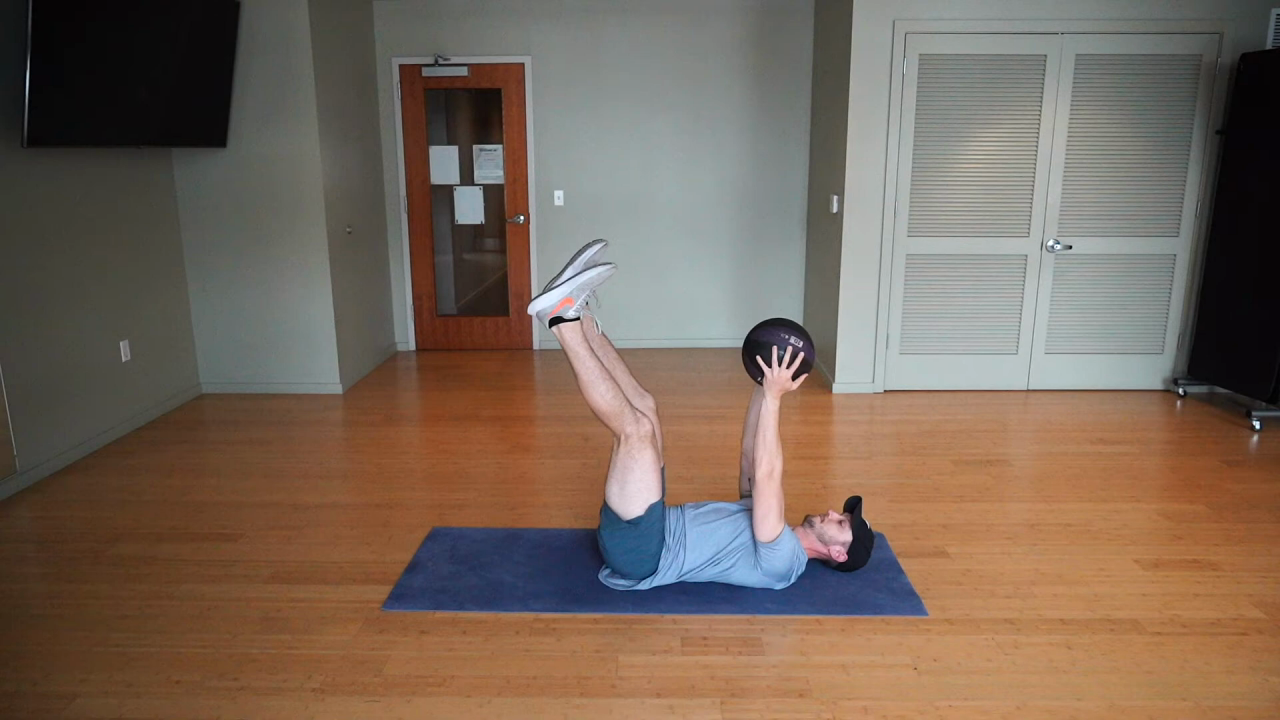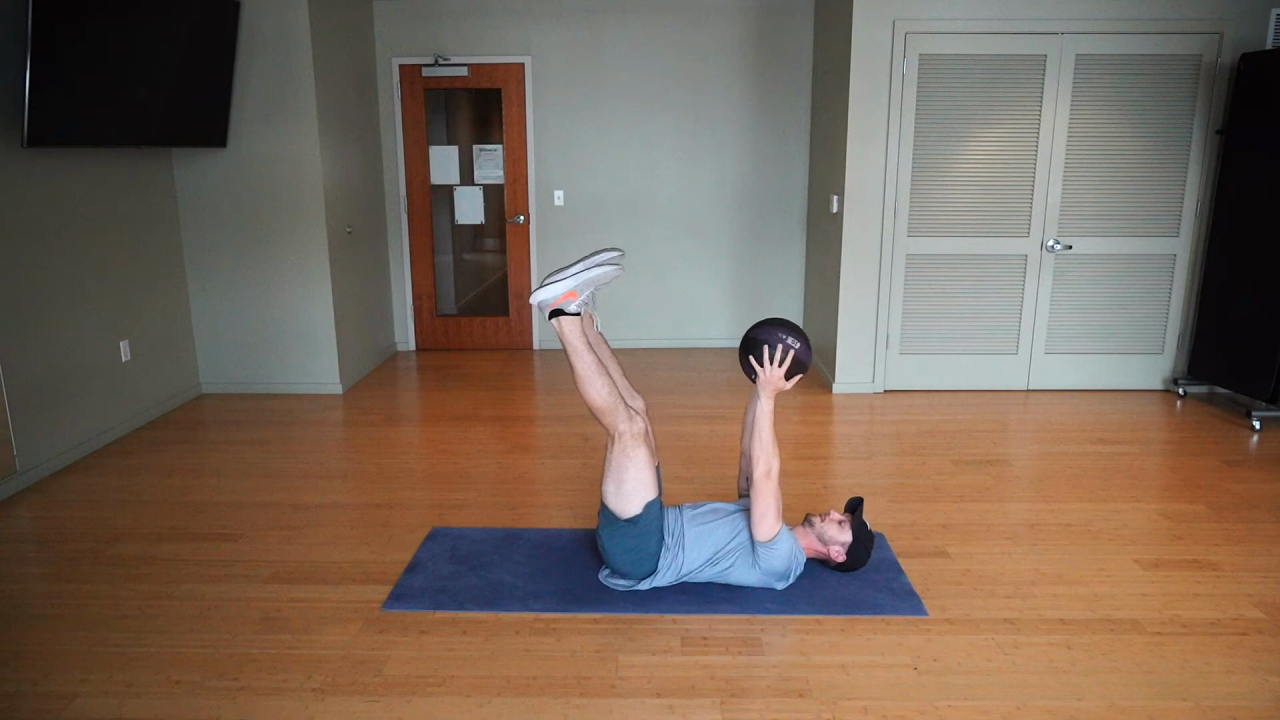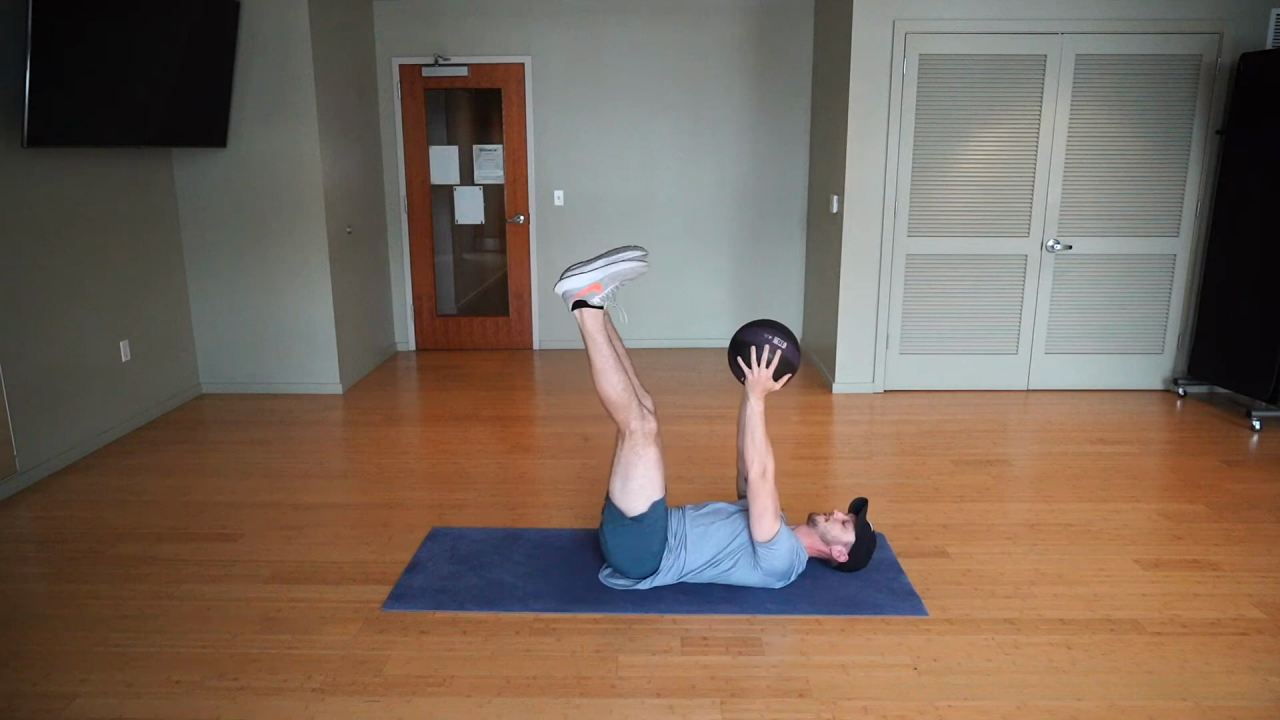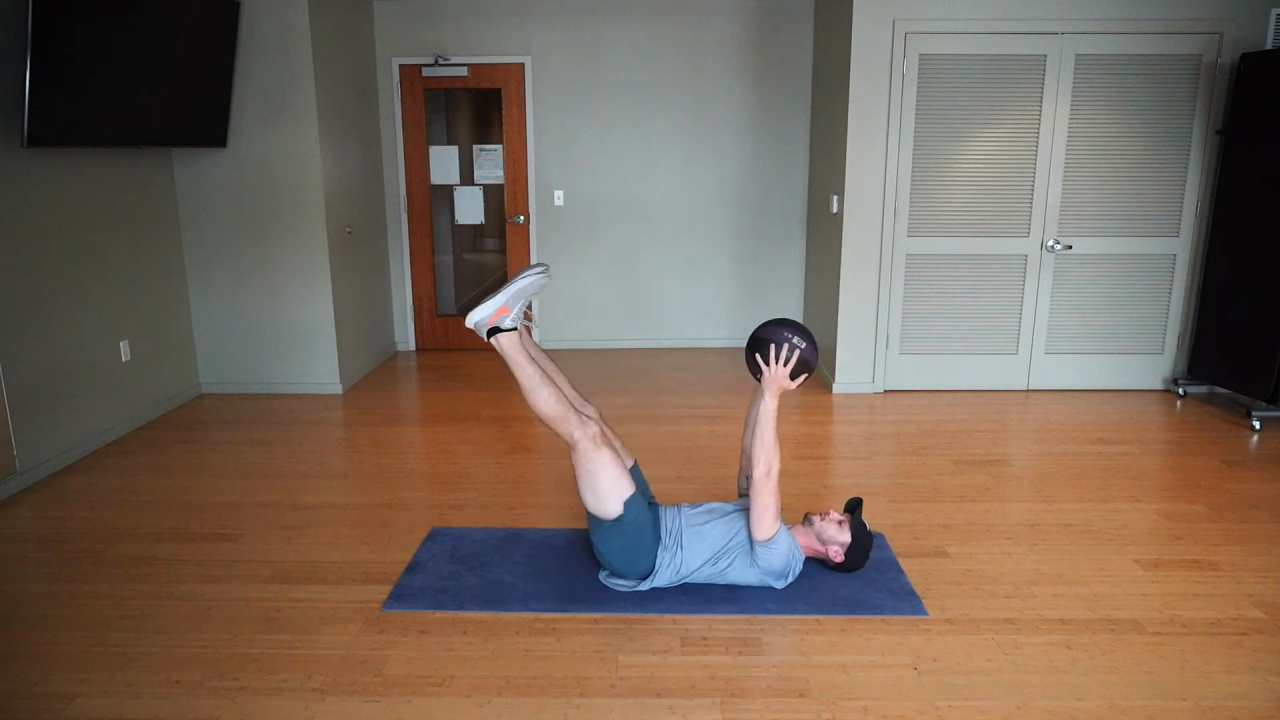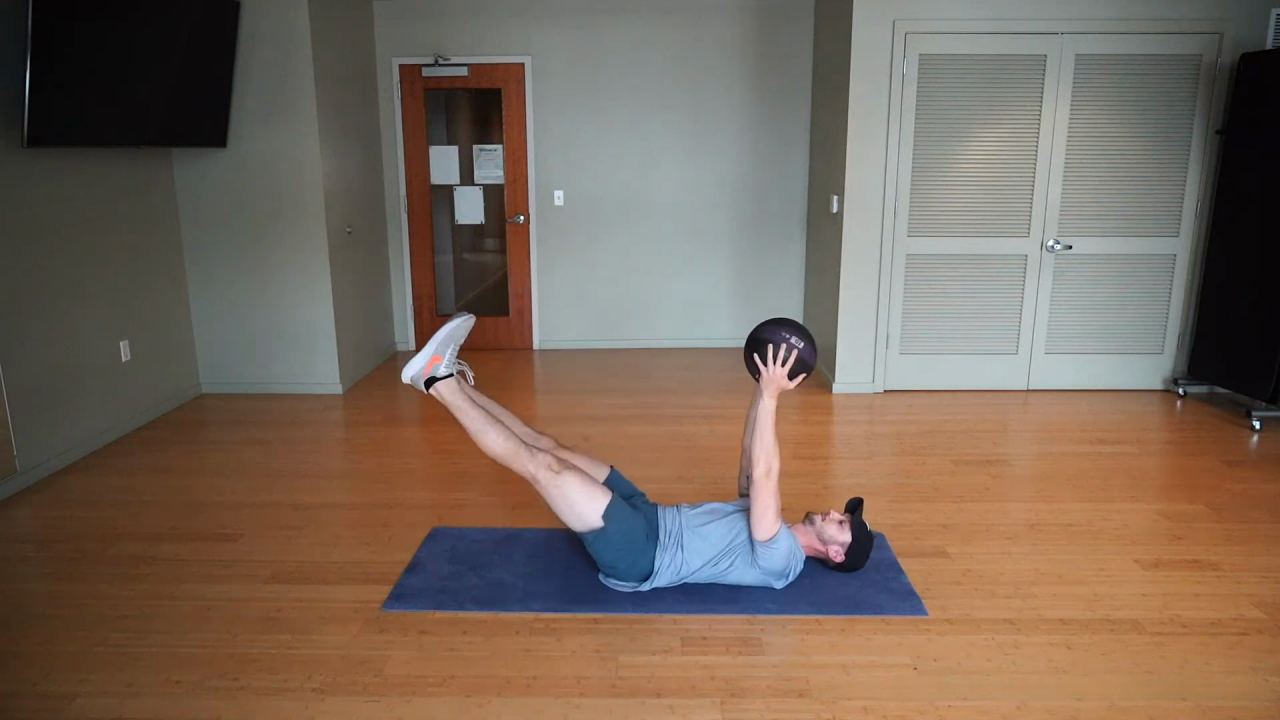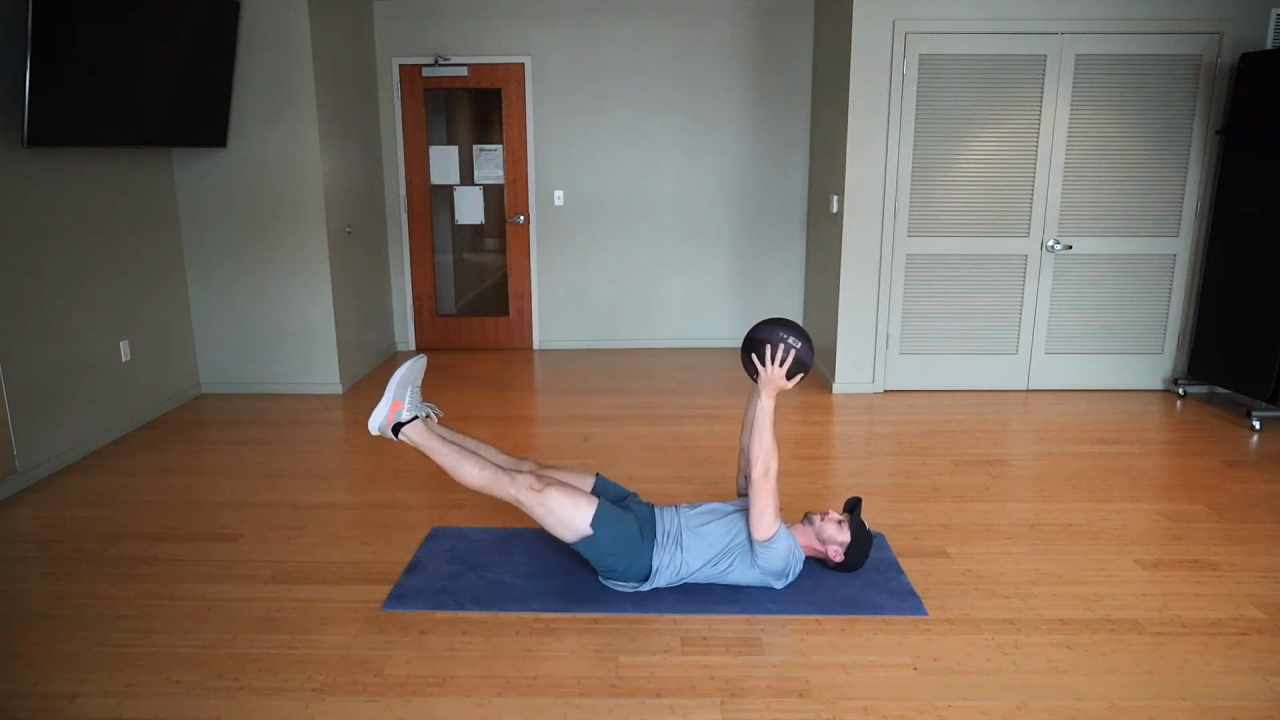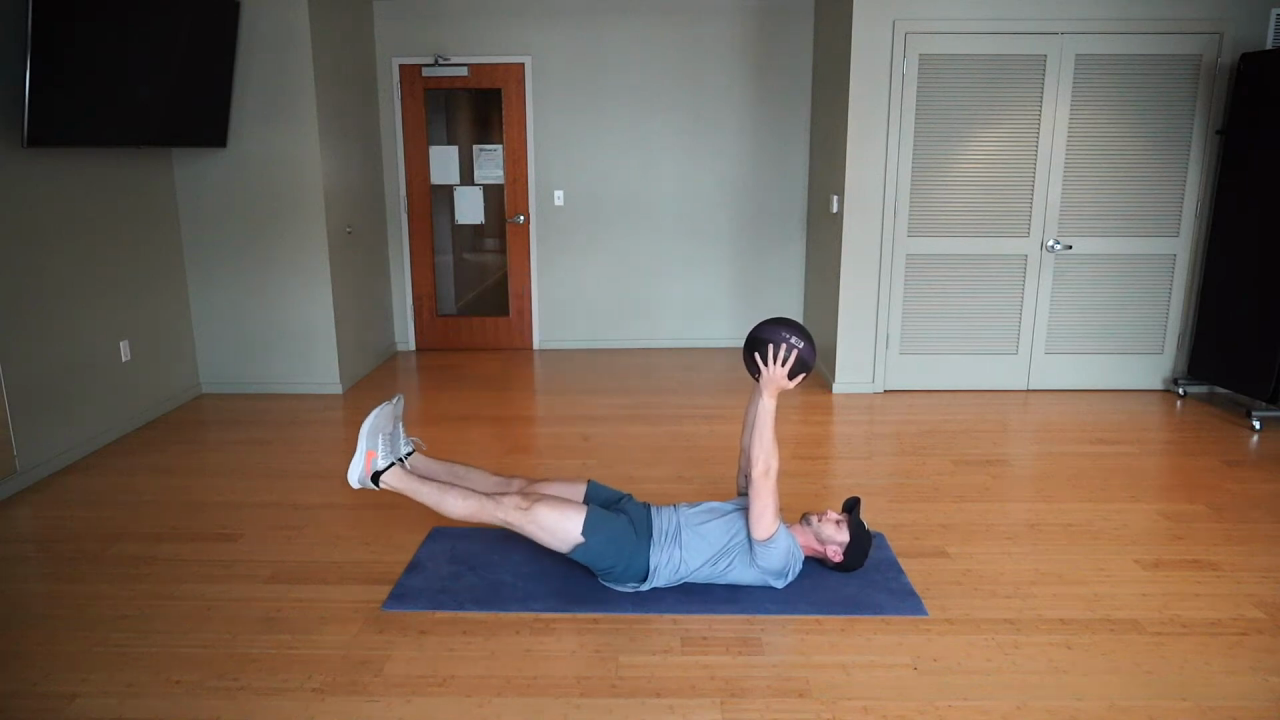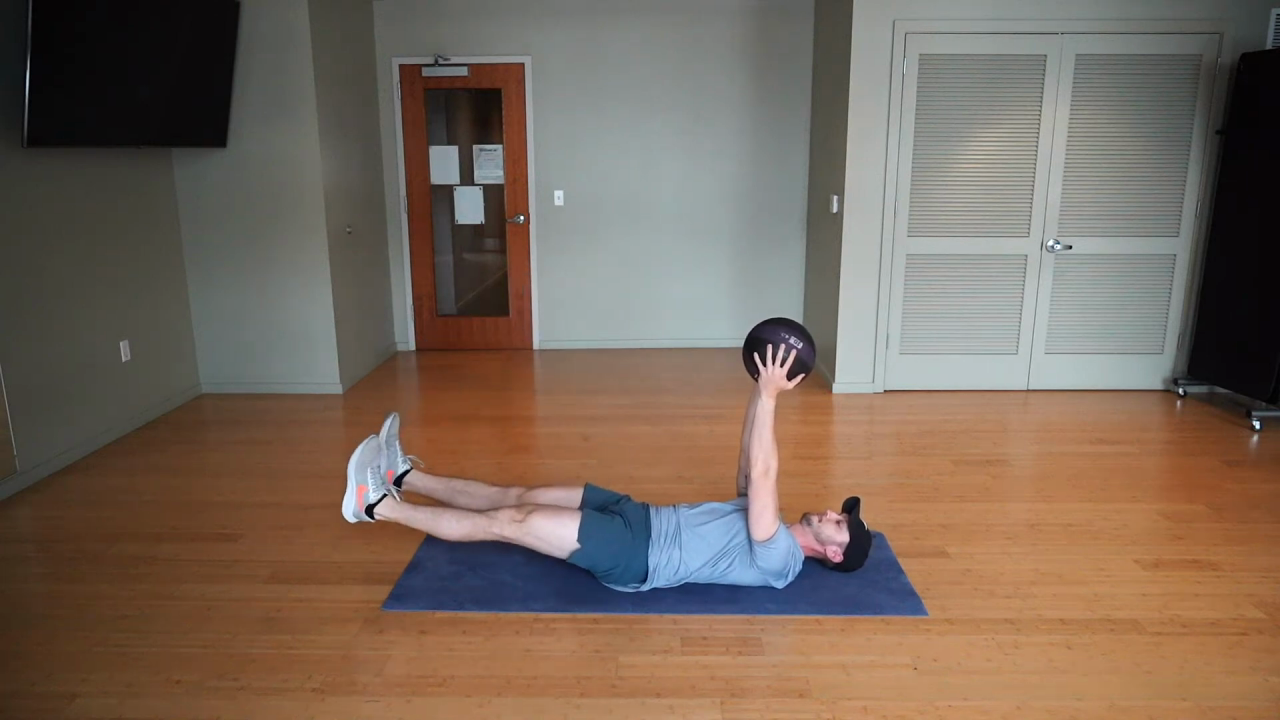
dt=0.4s
person 1, frame 1
left shoulder: (782, 560)
right shoulder: (769, 522)
left elbow: (767, 475)
right elbow: (751, 462)
left wrist: (773, 397)
right wrist: (764, 390)
left hip: (637, 553)
right hip: (652, 533)
left knee: (636, 427)
right knee: (642, 408)
left ankle: (564, 318)
right ankle: (577, 316)
person 1, frame 2
left shoulder: (780, 560)
right shoulder: (770, 527)
left elbow: (764, 475)
right elbow: (750, 469)
left wrist: (767, 397)
right wrist: (761, 390)
left hip: (637, 553)
right hip: (656, 533)
left knee: (627, 426)
right knee: (632, 409)
left ankle: (566, 312)
right ankle: (575, 312)
person 1, frame 3
left shoulder: (782, 558)
right shoulder: (775, 527)
left elbow: (760, 475)
right elbow: (747, 467)
left wrist: (756, 397)
right wrist: (752, 392)
left hip: (637, 552)
right hip: (646, 534)
left knee: (640, 425)
right knee: (641, 412)
left ankle: (588, 304)
right ankle: (593, 305)
person 1, frame 4
left shoulder: (779, 559)
right shoulder: (770, 532)
left elbow: (765, 475)
right elbow: (750, 468)
left wrist: (772, 397)
right wrist: (764, 391)
left hip: (638, 553)
right hip: (653, 526)
left knee: (584, 432)
right knee: (590, 421)
left ankle: (503, 334)
right ankle: (515, 336)
person 1, frame 5
left shoulder: (780, 559)
right shoulder: (773, 532)
left elbow: (765, 475)
right elbow: (751, 464)
left wrist: (770, 397)
right wrist: (763, 391)
left hip: (638, 554)
right hip: (649, 521)
left knee: (541, 463)
right knee: (550, 449)
left ankle: (441, 383)
right ankle: (453, 382)
person 1, frame 6
left shoulder: (779, 560)
right shoulder: (769, 527)
left elbow: (763, 476)
right elbow: (749, 467)
left wrist: (768, 398)
right wrist: (760, 392)
left hip: (636, 554)
right hip: (644, 520)
left knee: (523, 486)
right knee: (531, 470)
left ankle: (408, 429)
right ankle: (424, 426)
person 1, frame 7
left shoulder: (778, 559)
right shoulder: (768, 527)
left elbow: (763, 475)
right elbow: (749, 466)
left wrist: (770, 396)
right wrist: (760, 391)
left hip: (635, 554)
right hip: (639, 519)
left knee: (511, 508)
right knee: (521, 488)
left ankle: (388, 475)
right ankle: (407, 461)
person 1, frame 8
left shoulder: (777, 560)
right shoulder: (768, 527)
left elbow: (763, 475)
right elbow: (748, 465)
left wrist: (769, 397)
right wrist: (760, 392)
left hip: (634, 555)
right hip: (639, 519)
left knee: (508, 522)
right knee: (519, 496)
left ankle: (380, 506)
right ankle: (405, 476)
